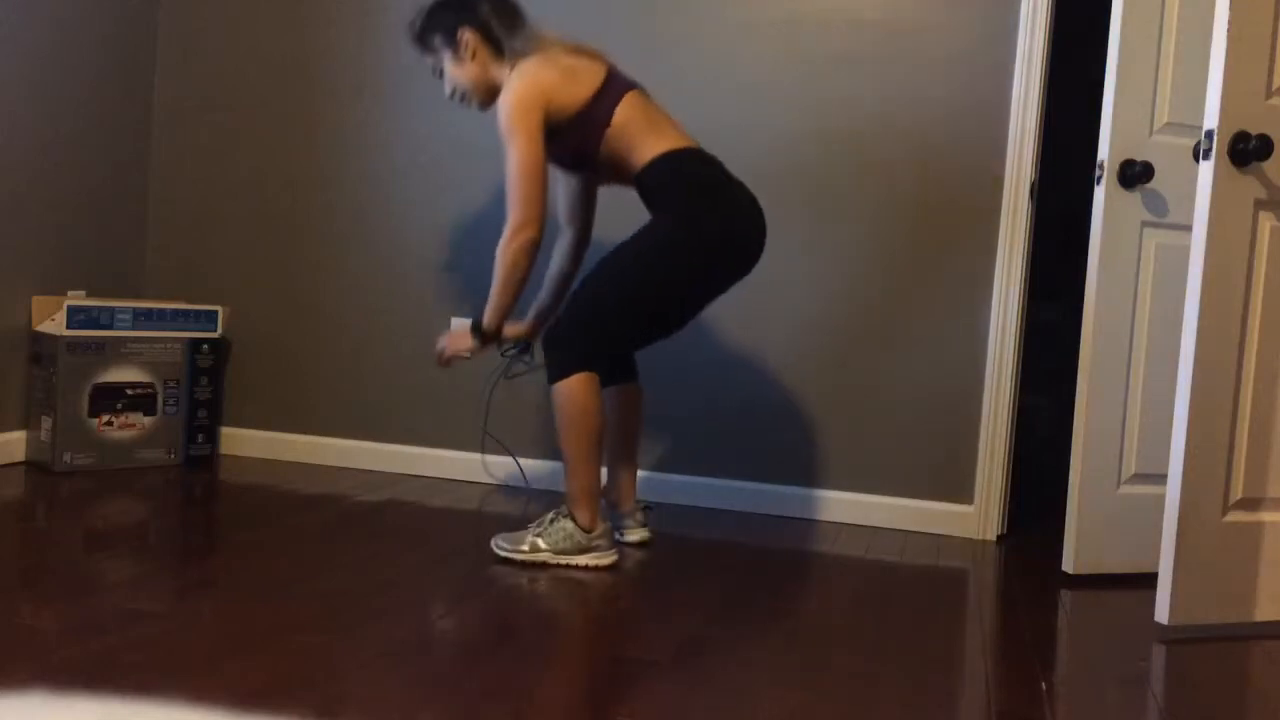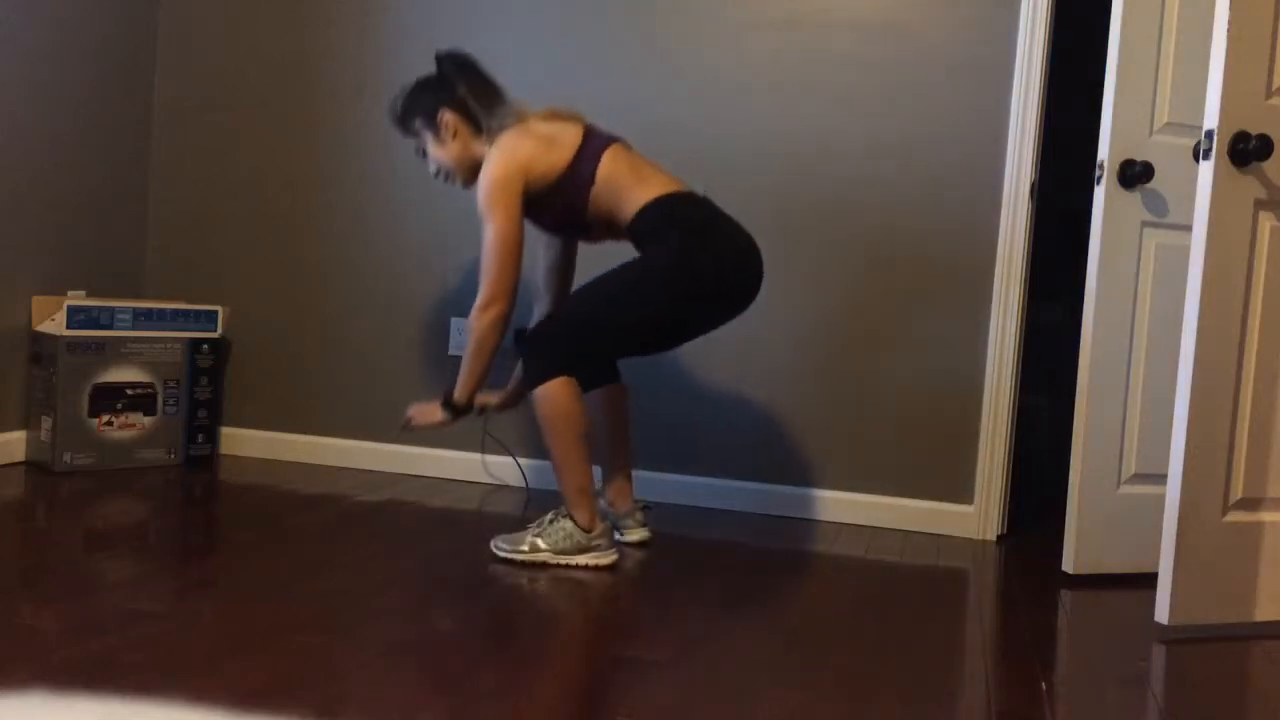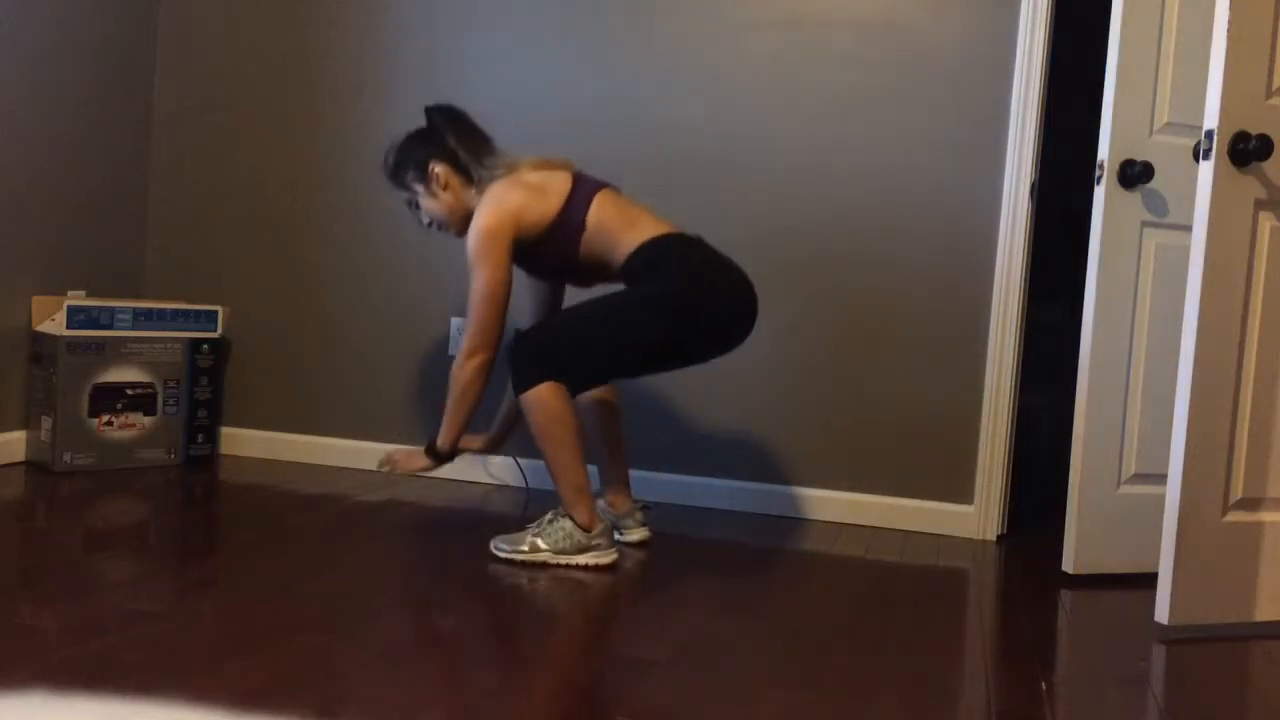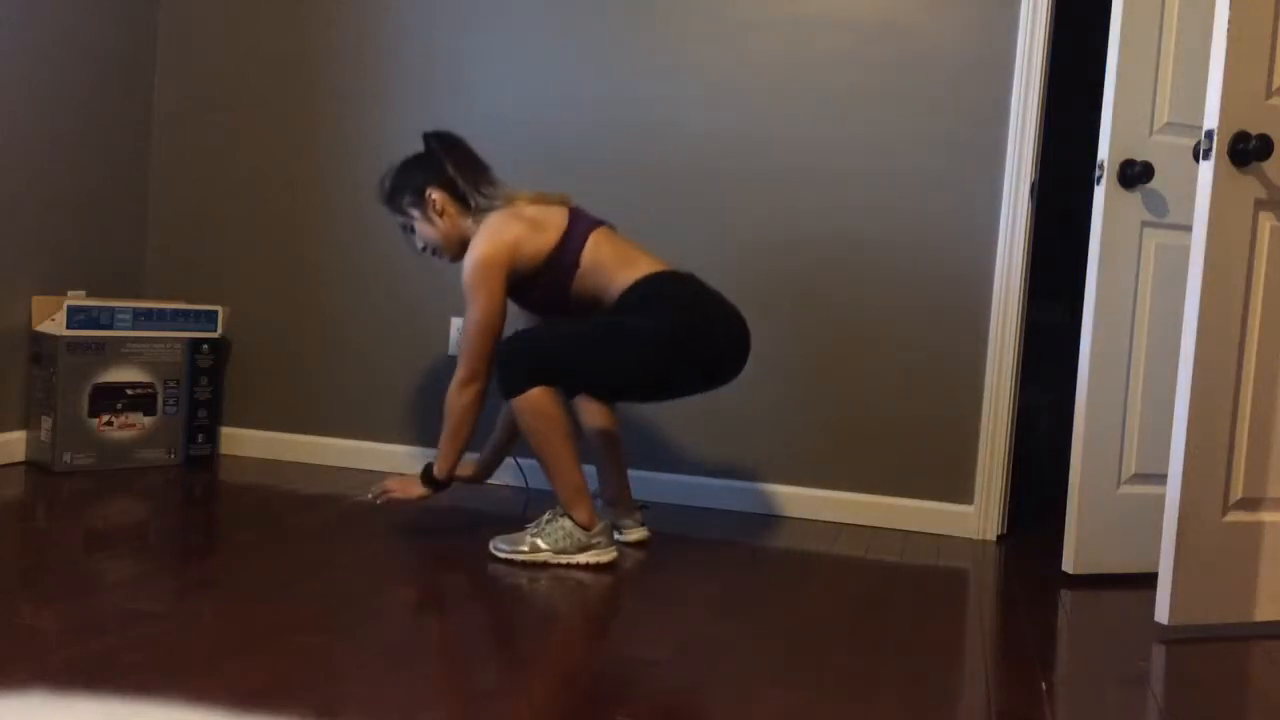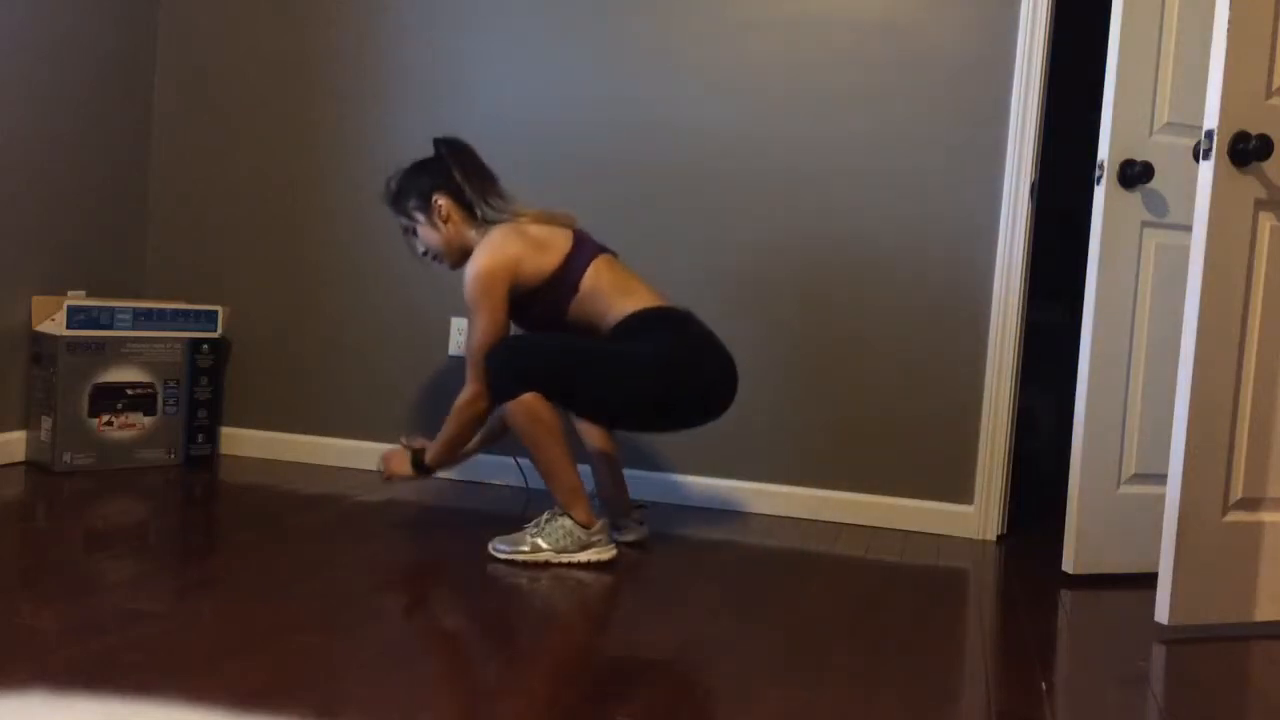
dt=0.2s
person 1, frame 1
left shoulder: (521, 88)
right shoulder: (554, 75)
left elbow: (524, 229)
right elbow: (574, 231)
left wrist: (484, 329)
right wrist: (532, 322)
left hip: (697, 213)
right hip: (721, 211)
left knee: (573, 343)
right knee: (602, 342)
left ankle: (583, 528)
right ankle: (623, 509)
person 1, frame 2
left shoulder: (502, 162)
right shoulder: (537, 146)
left elbow: (494, 303)
right elbow: (553, 294)
left wrist: (457, 401)
right wrist: (512, 389)
left hip: (694, 255)
right hip: (716, 250)
left knee: (552, 352)
right knee: (582, 347)
left ankle: (582, 528)
right ankle: (621, 508)
person 1, frame 3
left shoulder: (493, 212)
right shoulder: (526, 193)
left elbow: (478, 352)
right elbow: (543, 331)
left wrist: (440, 447)
right wrist: (493, 436)
left hip: (690, 292)
right hip: (709, 286)
left knee: (538, 358)
right knee: (576, 353)
left ankle: (583, 529)
right ankle: (621, 509)
person 1, frame 4
left shoulder: (488, 245)
right shoulder: (519, 224)
left elbow: (471, 381)
right elbow: (537, 368)
left wrist: (436, 476)
right wrist: (485, 465)
left hip: (685, 329)
right hip: (699, 321)
left knee: (522, 361)
right knee: (570, 360)
left ankle: (582, 528)
right ankle: (620, 511)
person 1, frame 5
left shoulder: (488, 260)
right shoulder: (519, 237)
left elbow: (480, 392)
right elbow: (530, 382)
left wrist: (425, 461)
right wrist: (469, 446)
left hip: (675, 366)
right hip: (688, 357)
left knee: (510, 365)
right knee: (565, 369)
left ankle: (581, 527)
right ankle: (616, 513)
